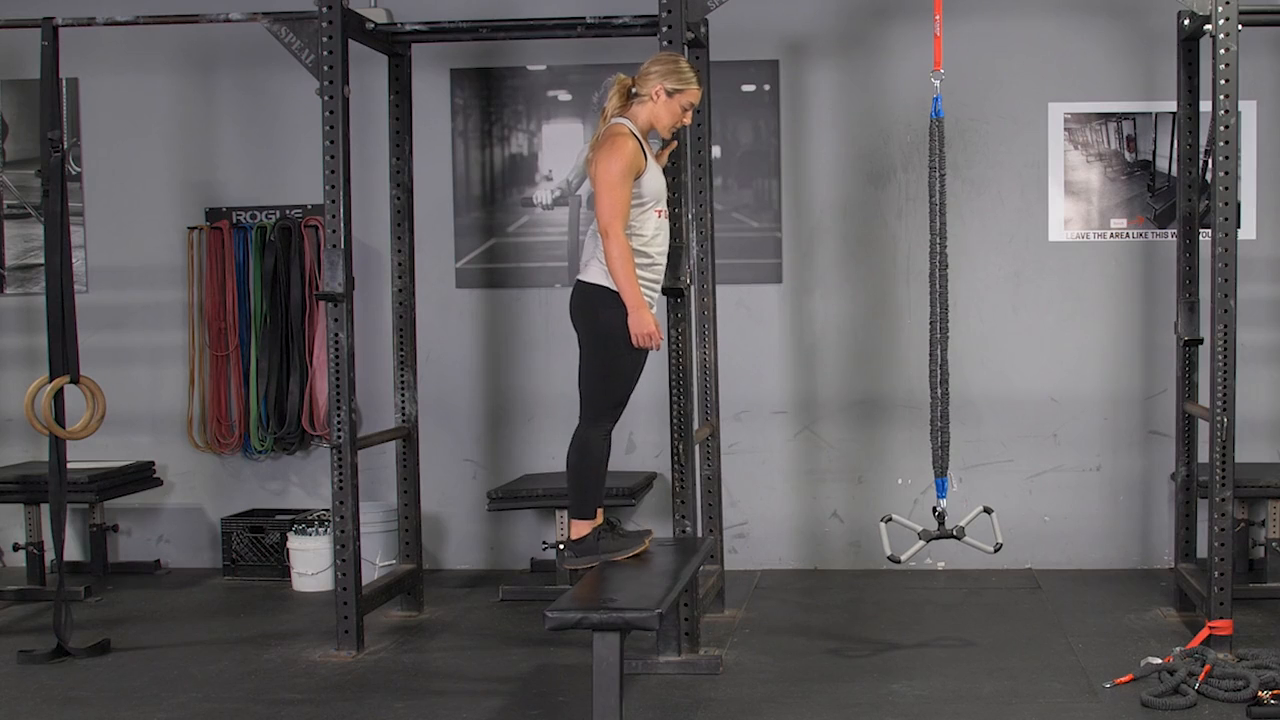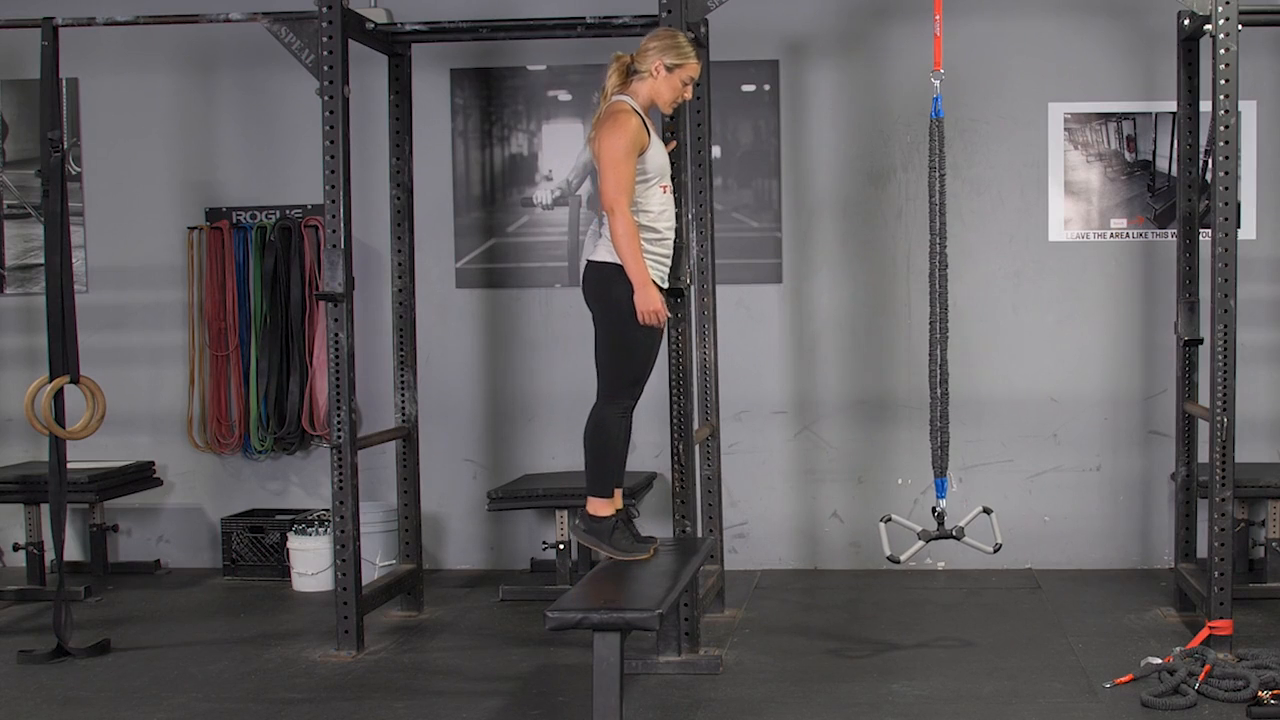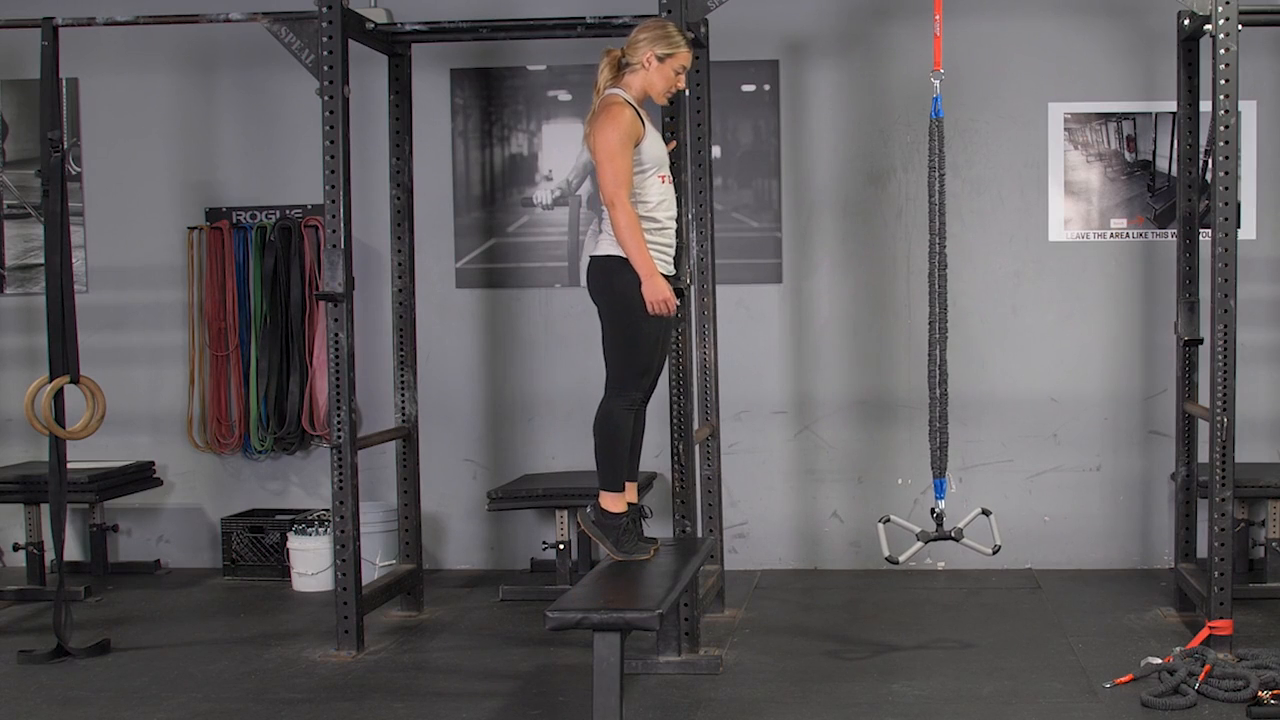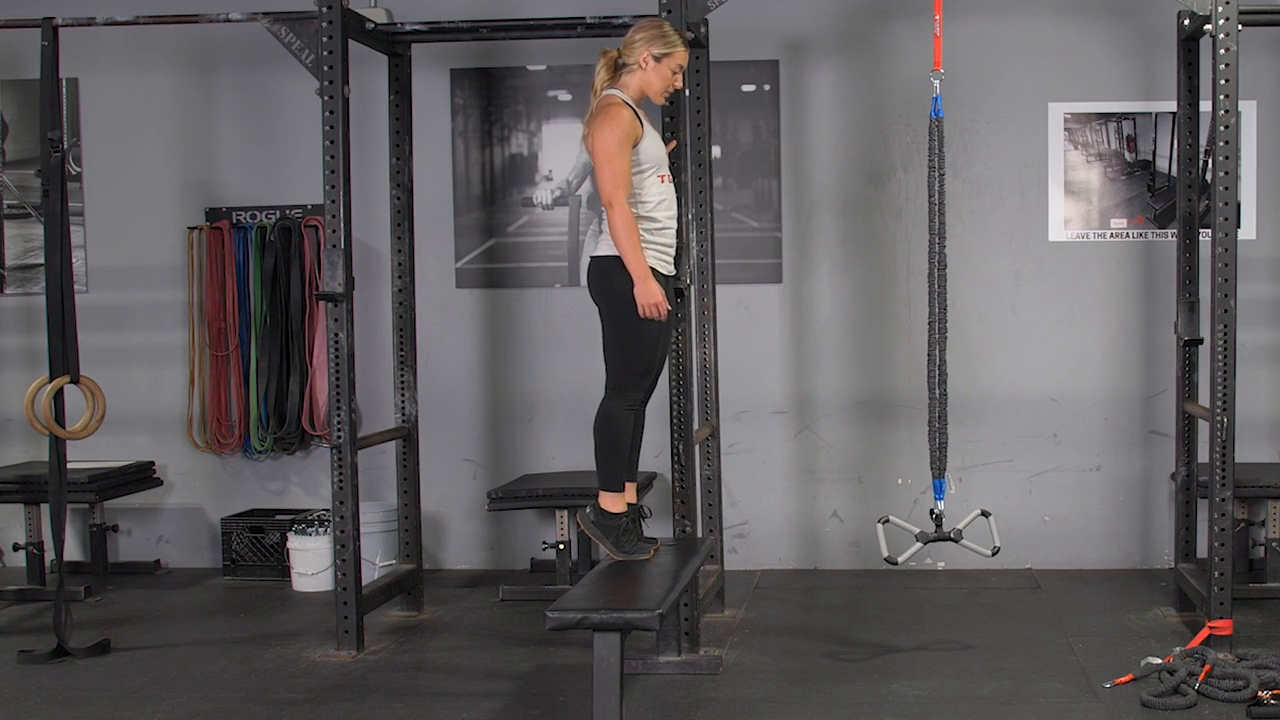
dt=0.4s
person 1, frame 1
left shoulder: (636, 143)
right shoulder: (620, 142)
right elbow: (611, 232)
left wrist: (661, 162)
right wrist: (636, 307)
left hip: (624, 302)
right hip: (610, 301)
left knee: (604, 418)
right knee: (598, 418)
left ankle: (593, 527)
right ankle: (582, 538)
person 1, frame 2
left shoulder: (638, 121)
right shoulder: (622, 119)
right elbow: (616, 209)
left wrist: (666, 152)
right wrist: (642, 284)
left hip: (637, 279)
right hip: (621, 279)
left knee: (623, 400)
right knee: (616, 397)
left ankle: (612, 512)
right ankle: (597, 514)
person 1, frame 3
left shoulder: (635, 114)
right shoulder: (616, 112)
right elbow: (617, 202)
left wrist: (667, 151)
right wrist: (649, 274)
left hip: (646, 272)
right hip: (627, 272)
left knee: (637, 394)
right knee: (625, 392)
left ankle: (626, 505)
right ankle: (608, 508)
person 1, frame 4
left shoulder: (634, 115)
right shoulder: (614, 113)
right elbow: (615, 203)
left wrist: (668, 153)
right wrist: (642, 277)
left hip: (649, 272)
right hip: (627, 273)
left knee: (636, 395)
right knee: (625, 393)
left ankle: (625, 507)
right ankle: (607, 509)
